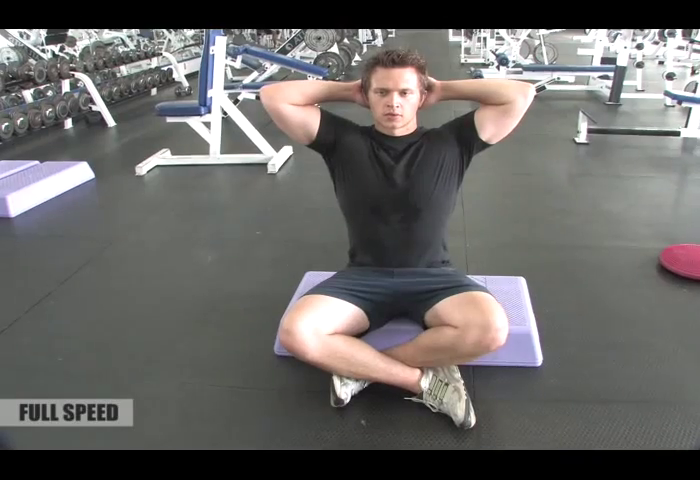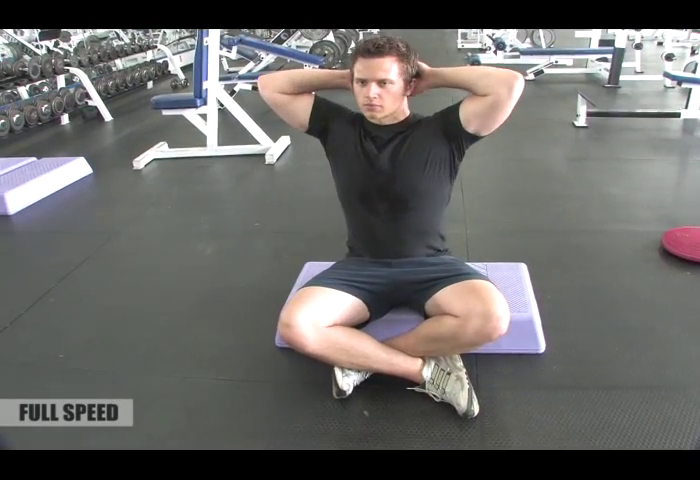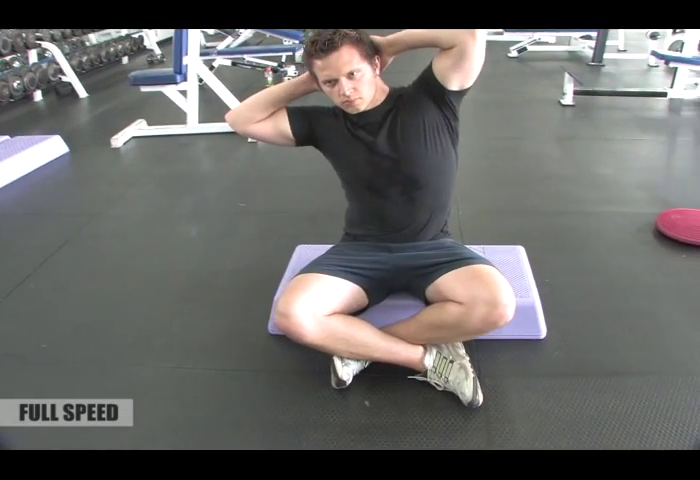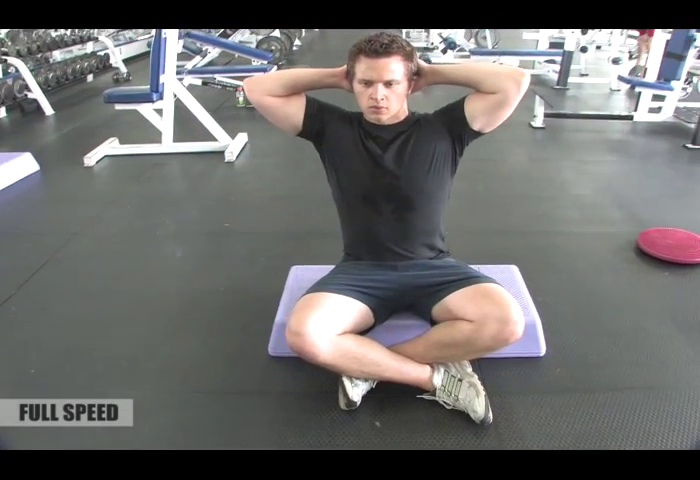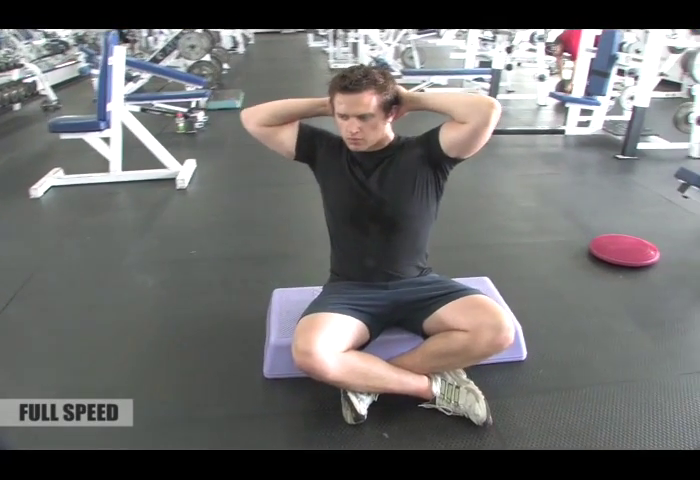
dt=1s
person 1, frame 1
left shoulder: (451, 143)
right shoulder: (344, 140)
left elbow: (521, 95)
right elbow: (274, 97)
left wrist: (444, 89)
right wrist: (345, 90)
left hip: (432, 277)
right hip: (363, 278)
left knee: (491, 329)
right knee: (296, 333)
left ankle: (360, 366)
right ankle: (424, 380)
person 1, frame 2
left shoulder: (443, 132)
right shoulder: (337, 126)
left elbow: (509, 86)
right elbow: (270, 86)
left wrist: (434, 76)
right wrist: (340, 78)
left hip: (430, 265)
right hip: (362, 267)
left knee: (492, 318)
right knee: (295, 326)
left ankle: (358, 356)
right ankle: (426, 370)
person 1, frame 3
left shoulder: (430, 100)
right shoulder: (324, 123)
left elbow: (470, 34)
right elbow: (240, 119)
left wrist: (392, 43)
right wrist: (304, 83)
left hip: (430, 248)
right hip: (361, 250)
left knee: (497, 304)
right knee: (292, 316)
left ankle: (361, 344)
right ankle: (427, 358)
person 1, frame 4
left shoulder: (443, 129)
right shoulder: (332, 127)
left elbow: (515, 82)
right elbow: (256, 89)
left wrist: (435, 72)
right wrist: (333, 76)
left hip: (432, 268)
right hip: (361, 271)
left knee: (506, 322)
right knee: (304, 335)
left ankle: (364, 364)
right ankle: (435, 377)
person 1, frame 5
left shoulder: (425, 154)
right shoulder: (324, 151)
left elbow: (487, 111)
right elbow: (253, 119)
left wrist: (414, 98)
right wrist: (321, 105)
left hip: (417, 285)
right hip: (351, 290)
left knee: (498, 330)
right knee: (310, 354)
left ankle: (366, 379)
right ankle: (432, 386)
